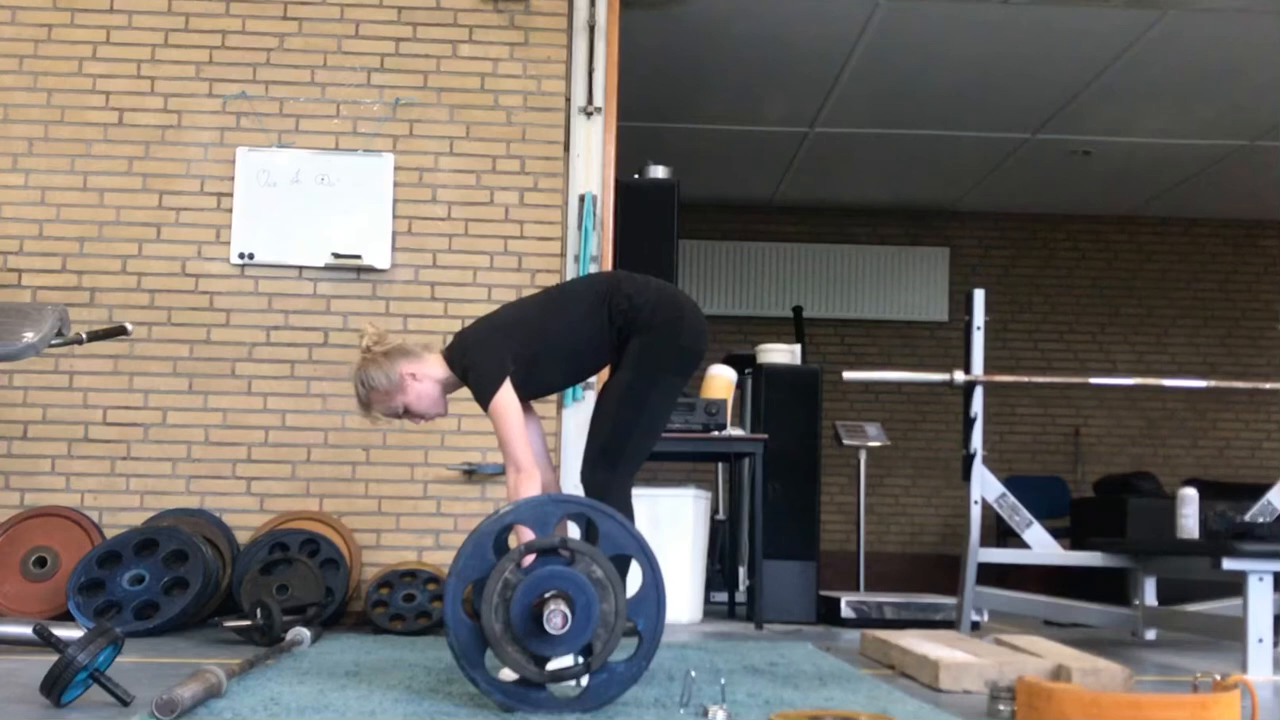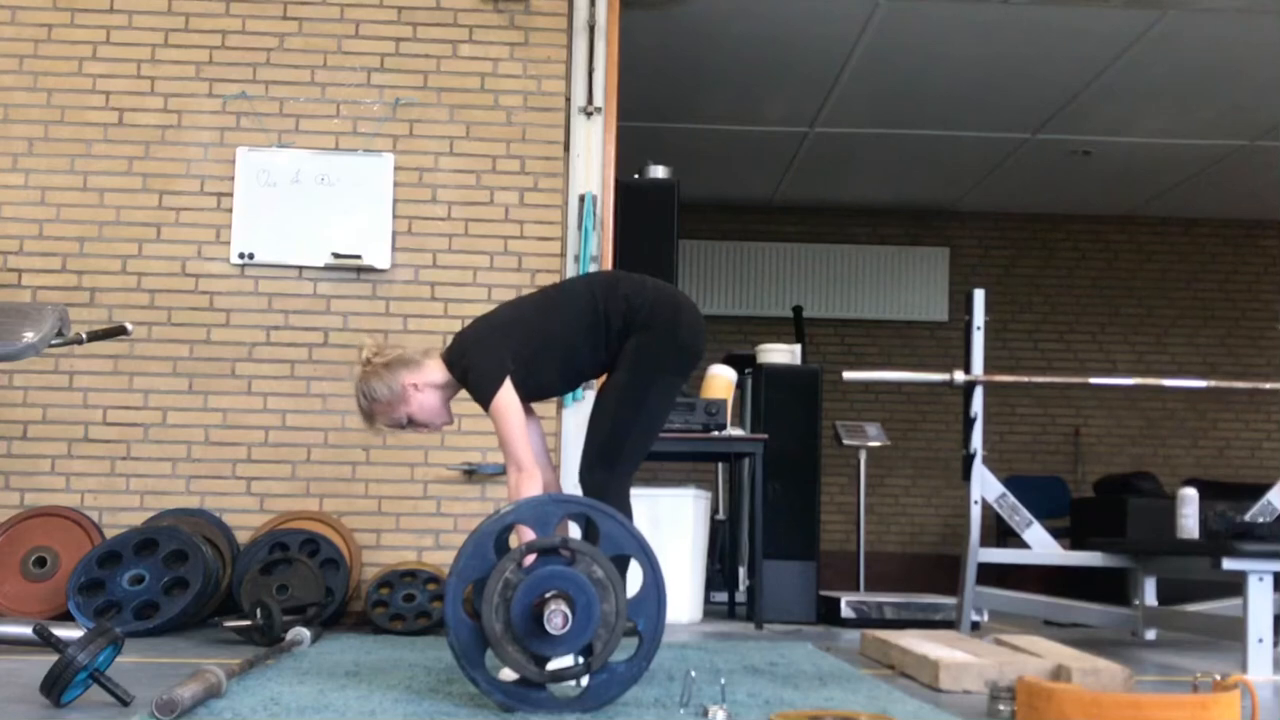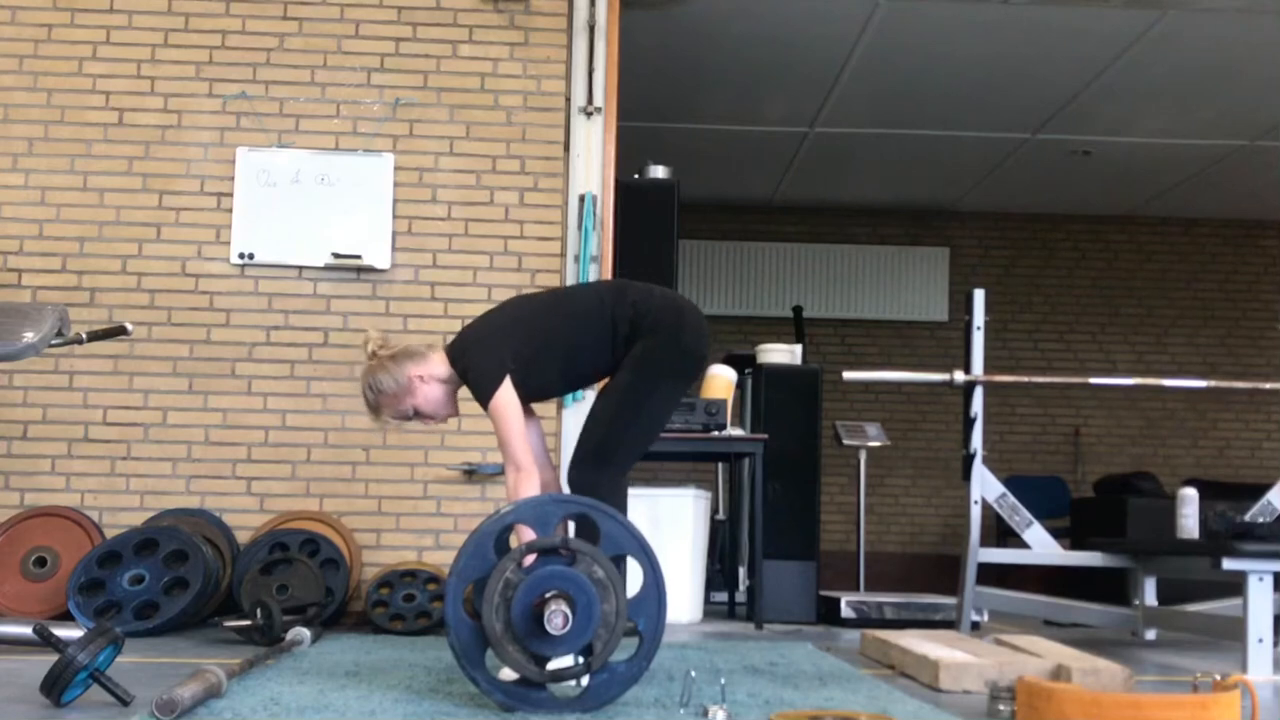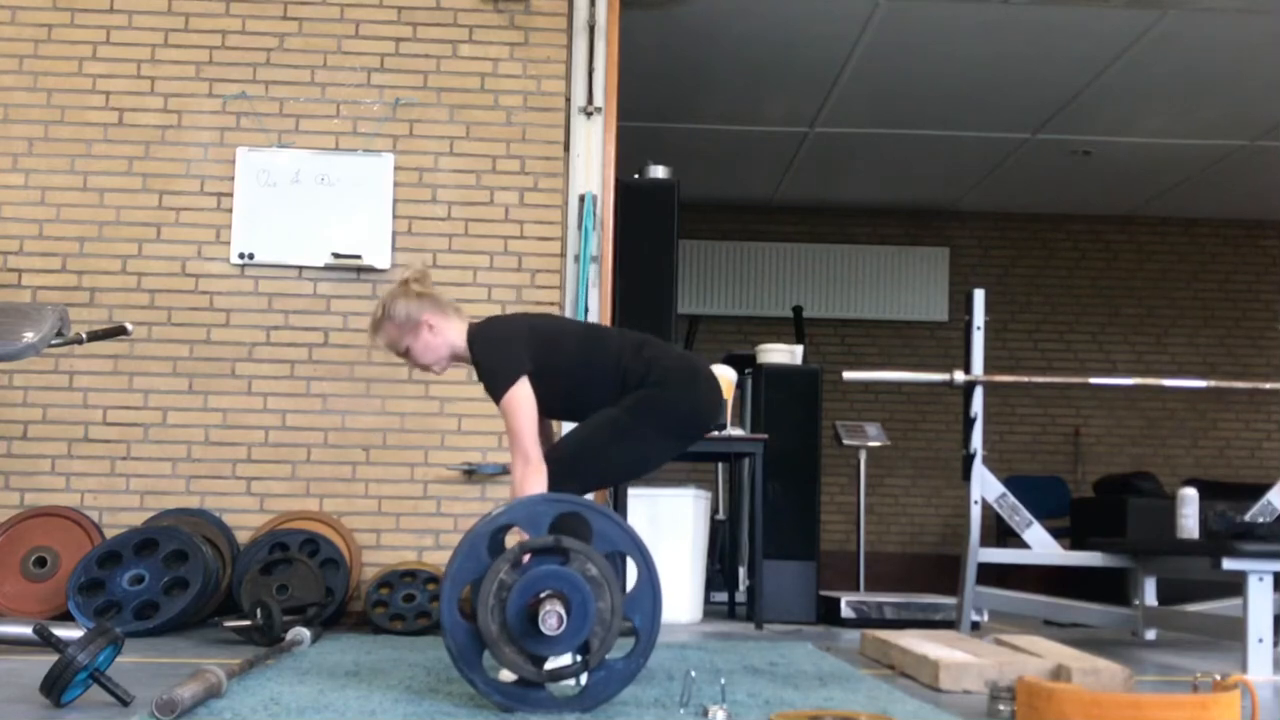
dt=0.4s
person 1, frame 1
left shoulder: (479, 360)
right shoulder: (479, 359)
left elbow: (522, 472)
right elbow: (540, 471)
left hip: (664, 327)
right hip: (656, 328)
left knee: (605, 477)
right knee: (603, 477)
person 1, frame 2
left shoulder: (478, 362)
right shoulder: (483, 363)
left elbow: (523, 472)
right elbow: (540, 471)
left hip: (662, 327)
right hip: (655, 328)
left knee: (602, 477)
right knee: (601, 477)
person 1, frame 3
left shoulder: (478, 359)
right shoulder: (482, 355)
left elbow: (522, 471)
right elbow: (539, 469)
left hip: (668, 334)
right hip: (662, 336)
left knee: (591, 476)
right knee: (591, 478)
person 1, frame 4
left shoulder: (494, 347)
right shoulder: (500, 342)
left elbow: (529, 464)
right elbow: (542, 459)
left hip: (676, 394)
right hip: (679, 394)
left knee: (554, 485)
right knee: (553, 488)
